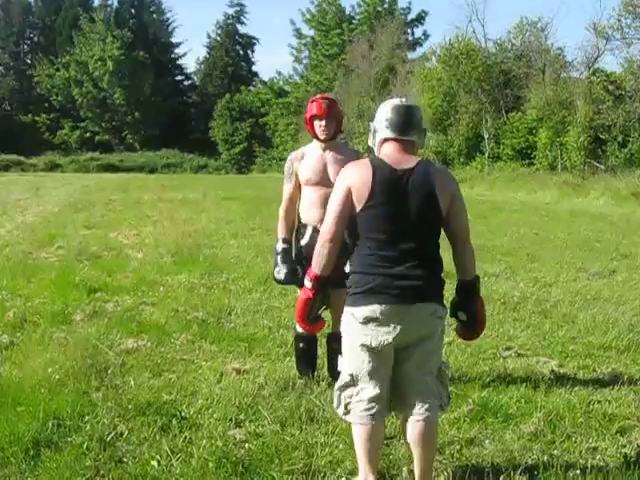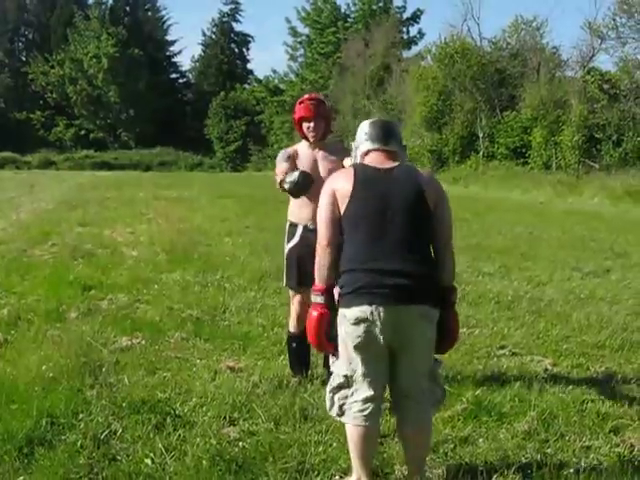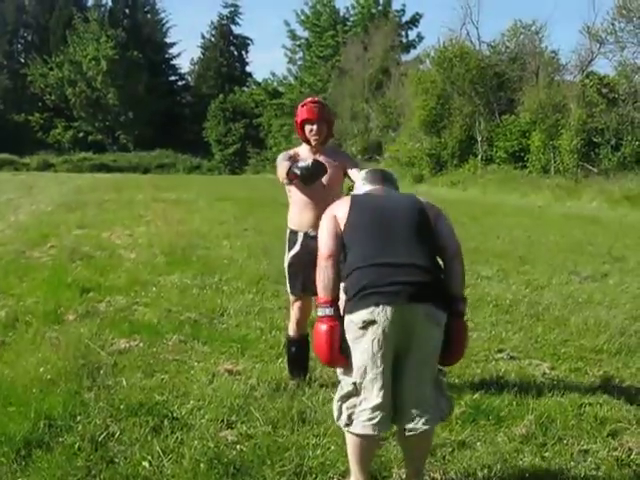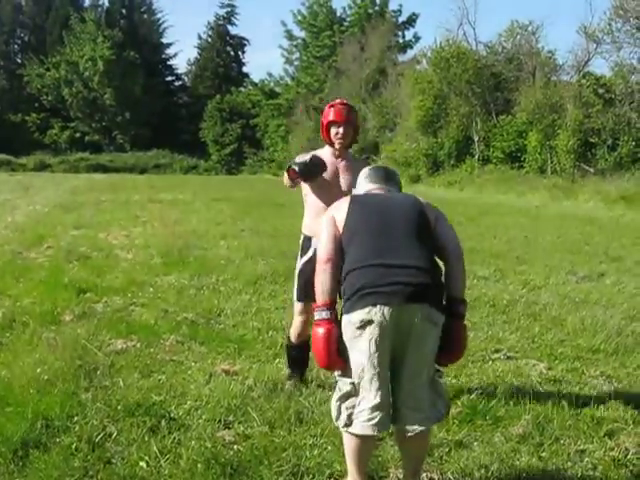
dt=0.3s
person 1, frame 1
left shoulder: (355, 174)
right shoulder: (441, 179)
left elbow: (329, 237)
right elbow: (462, 243)
left wrist: (312, 285)
right wrist: (468, 291)
left hip: (368, 303)
right hip: (424, 304)
left knee: (365, 396)
right knee: (422, 397)
person 1, frame 2
left shoulder: (339, 181)
right shoulder: (427, 182)
left elbow: (326, 245)
right elbow: (444, 247)
left wrist: (321, 300)
right wrist: (447, 302)
left hip: (361, 301)
right hip: (417, 302)
left knee: (360, 395)
right knee: (416, 395)
person 1, frame 3
left shoulder: (339, 208)
right shoulder: (424, 207)
left elbow: (327, 258)
right elbow: (454, 256)
left wrist: (326, 313)
right wrist: (456, 312)
left hip: (370, 302)
right hip: (424, 302)
left knee: (363, 399)
right knee: (420, 399)
person 1, frame 4
left shoulder: (340, 208)
right shoulder: (423, 207)
left elbow: (326, 262)
right elbow: (454, 258)
left wrist: (324, 317)
right wrist: (455, 312)
left hip: (367, 303)
right hip: (421, 304)
left knee: (363, 399)
right knee: (416, 400)
person 2, frame 1
left shoulder: (352, 157)
right shoulder: (297, 158)
right elbow: (288, 206)
right wrist: (282, 248)
left hip: (342, 237)
right hip: (309, 236)
left knee: (341, 309)
left ankle: (338, 373)
right ankle: (305, 372)
person 2, frame 2
left shoulder: (340, 152)
right shoulder: (289, 154)
right elbow: (281, 175)
right wrist: (288, 180)
right hip: (300, 235)
right knee: (299, 307)
right ankle: (299, 371)
person 2, frame 3
left shoulder: (341, 158)
right shoulder: (288, 158)
right elbow: (284, 175)
right wrist: (295, 173)
right hip: (300, 241)
right knee: (298, 312)
right ankle: (297, 374)
person 2, frame 4
left shoulder: (362, 167)
right shoulder: (311, 160)
right elbow: (290, 181)
right wrist: (294, 172)
right hip: (314, 247)
right knee: (302, 321)
right ankle: (296, 370)
